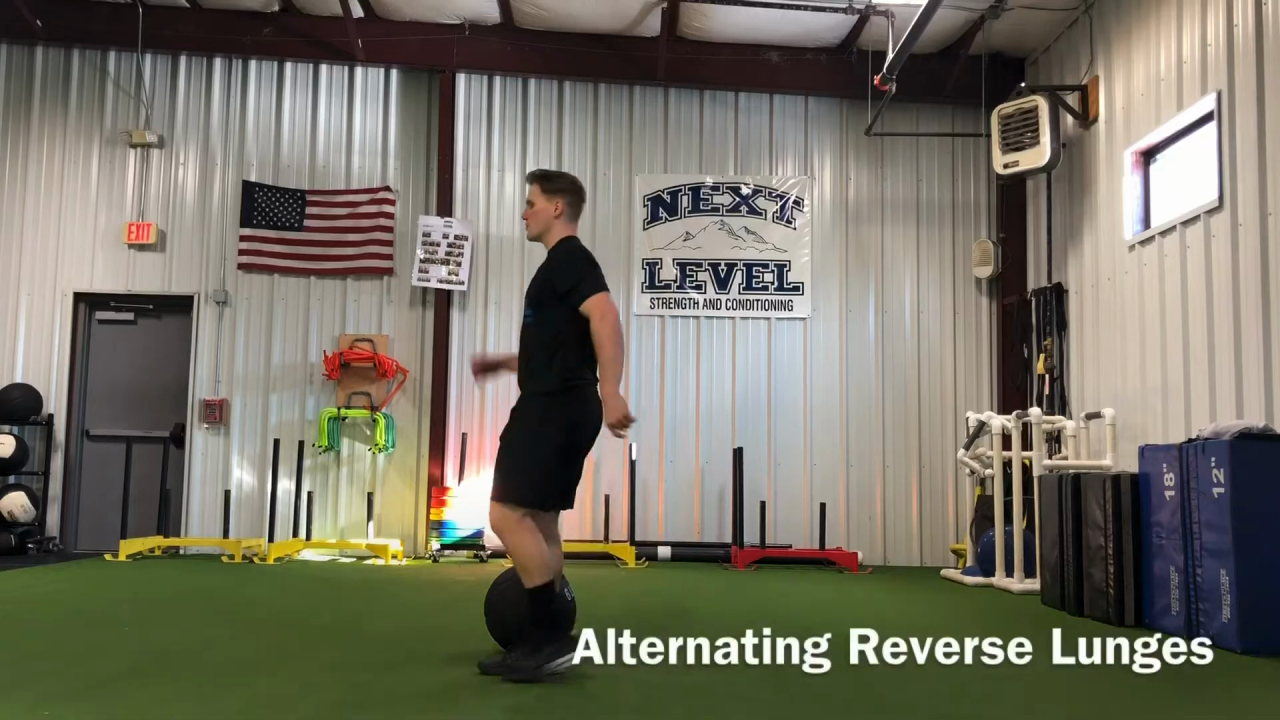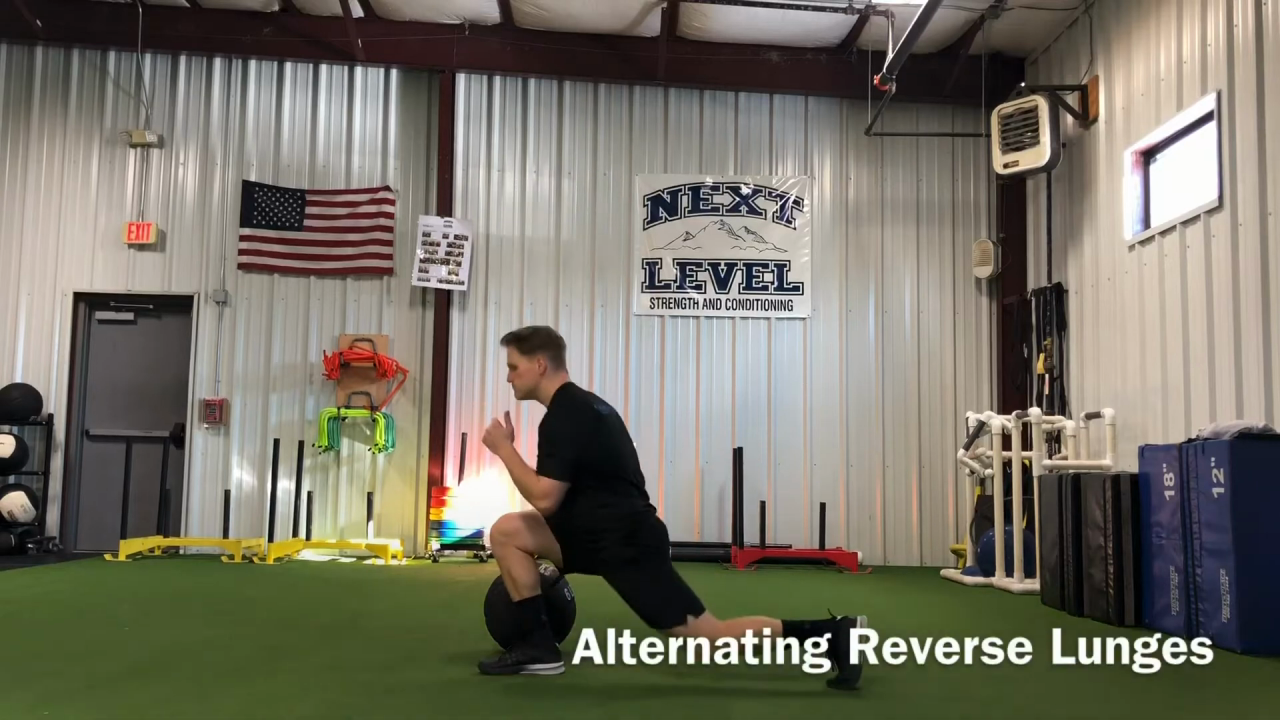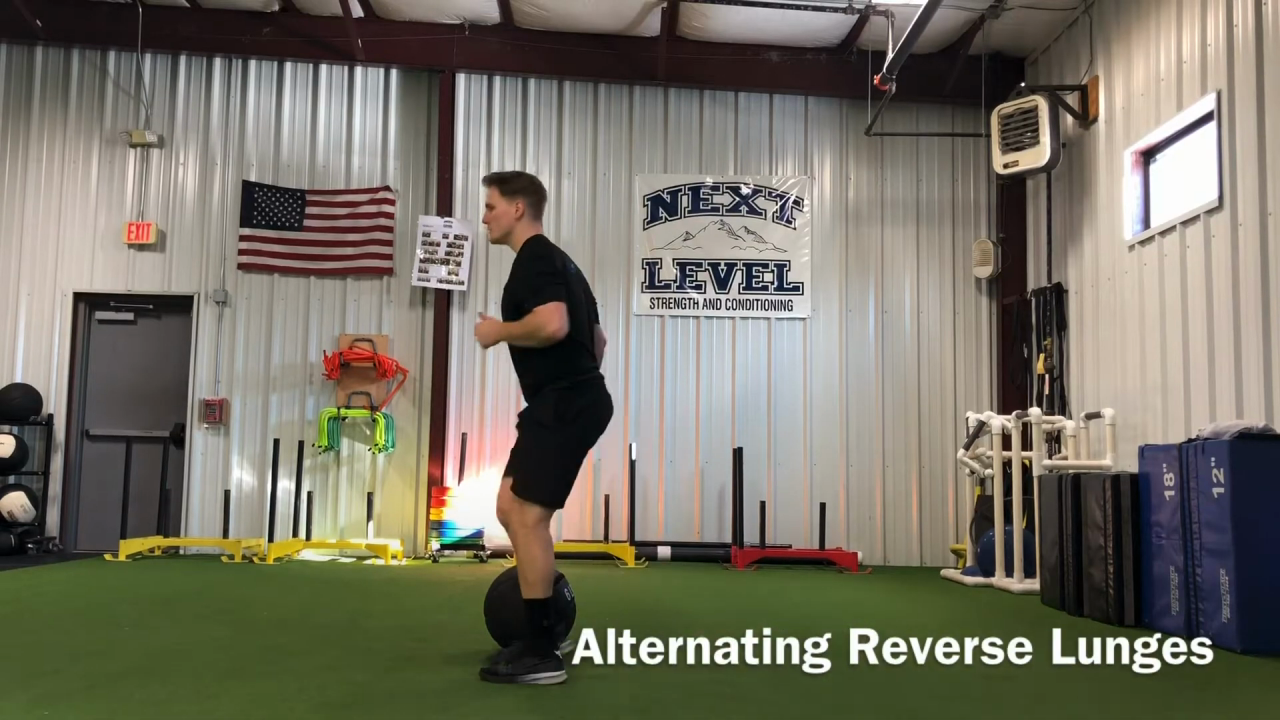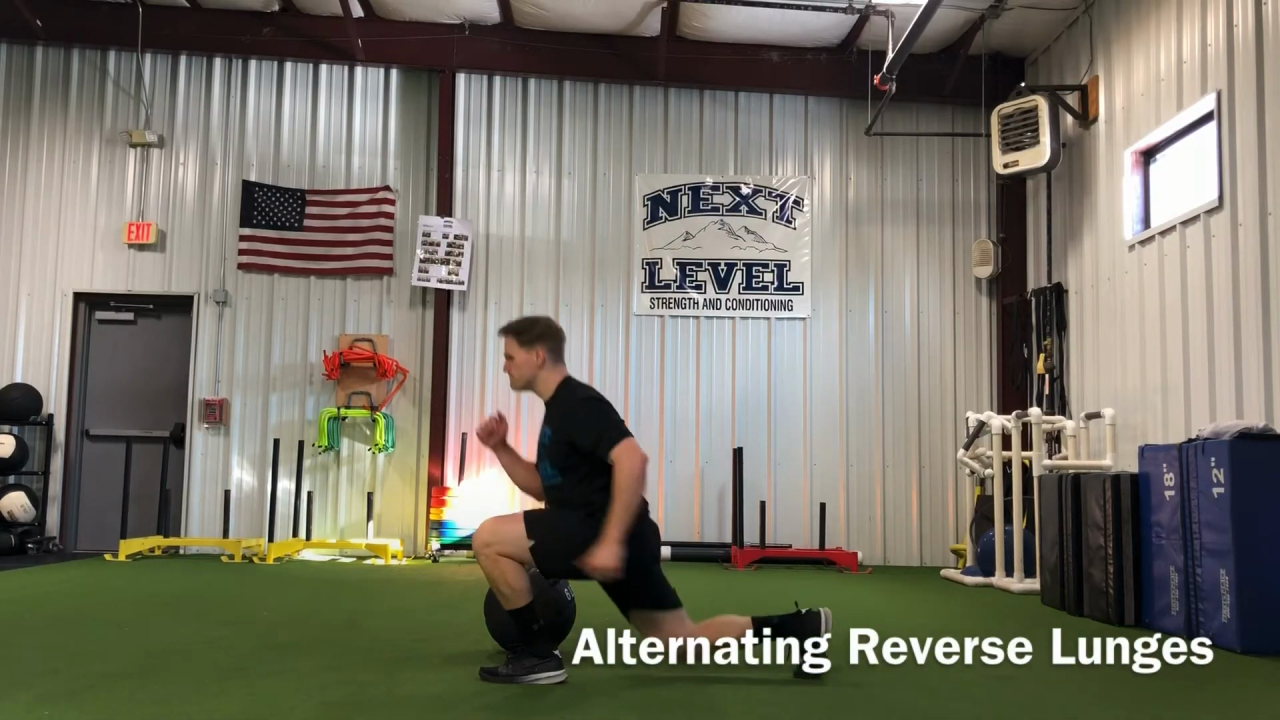
dt=0.7s
person 1, frame 1
left shoulder: (569, 258)
right shoulder: (564, 265)
left elbow: (606, 317)
left wrist: (609, 391)
right wrist: (505, 362)
left hip: (552, 410)
right hip: (549, 408)
left knee: (507, 516)
right knee: (535, 522)
left ankle: (555, 638)
right ankle: (543, 638)
person 1, frame 2
left shoulder: (564, 418)
right shoulder: (584, 406)
left elbow: (544, 497)
right elbow: (624, 474)
left wrist: (503, 449)
left hip: (626, 542)
right hip: (604, 531)
left knee: (705, 634)
right knee: (505, 534)
left ankle: (832, 634)
right ankle: (538, 646)
person 1, frame 3
left shoulder: (535, 262)
right shoulder: (552, 263)
left elbow: (552, 327)
right elbow: (596, 337)
left wrist: (497, 332)
left hip: (565, 409)
right hip: (566, 407)
left knee: (523, 517)
right knee: (513, 511)
left ankle: (543, 652)
right ankle: (540, 636)
person 1, frame 4
left shoulder: (578, 405)
right shoulder: (557, 412)
left elbow: (632, 460)
right elbow: (542, 487)
left wrist: (610, 541)
right wrist: (501, 450)
left hip: (603, 532)
right hip: (616, 534)
left knee: (489, 540)
right knee: (683, 639)
left ankle: (537, 653)
right ankle: (803, 627)
